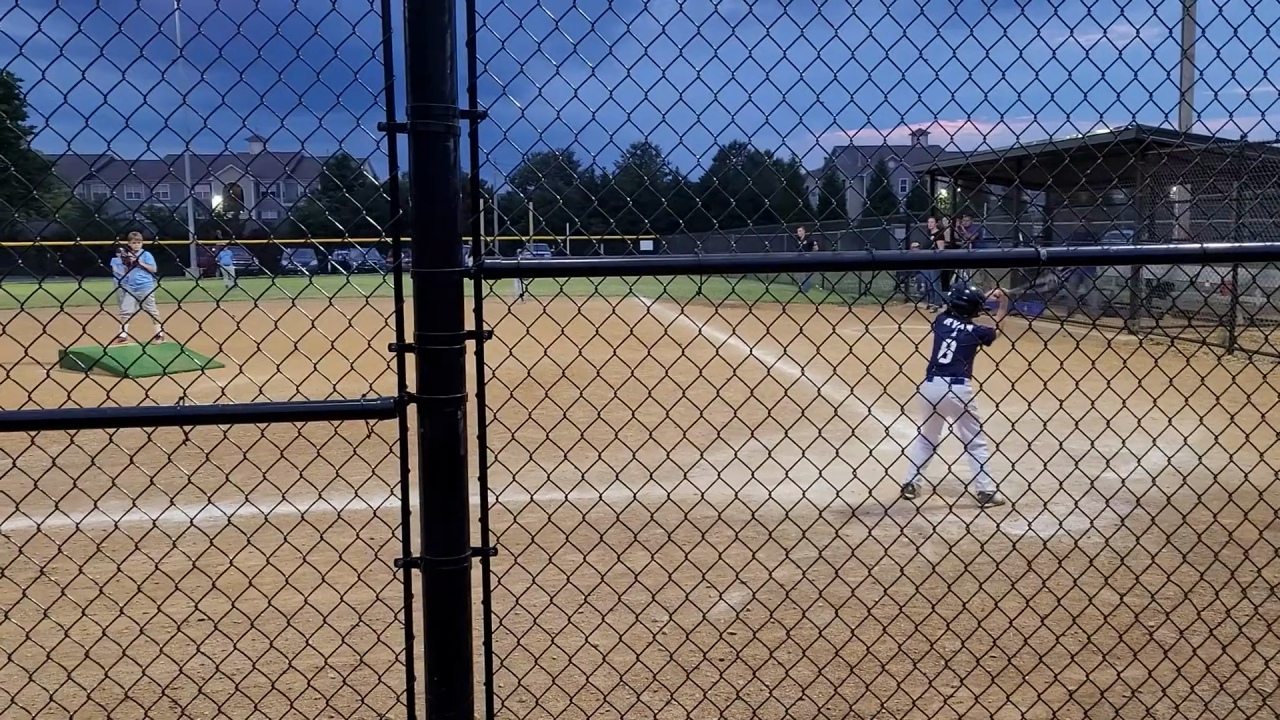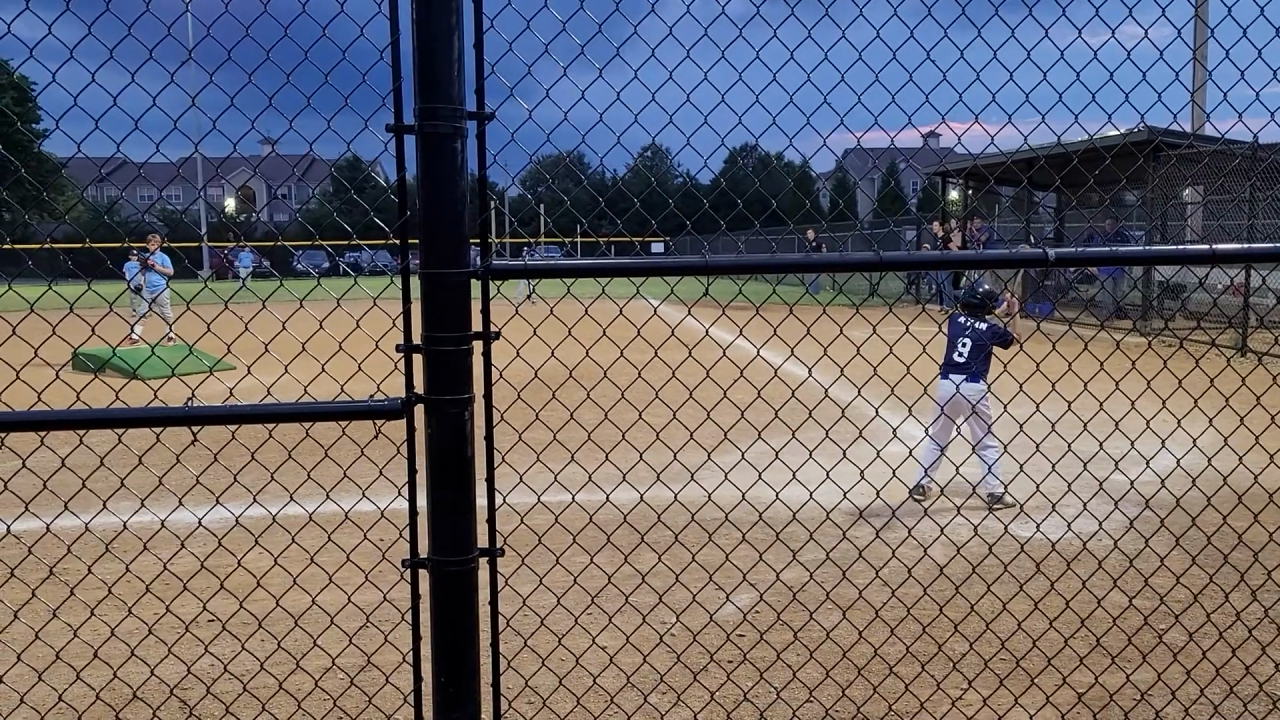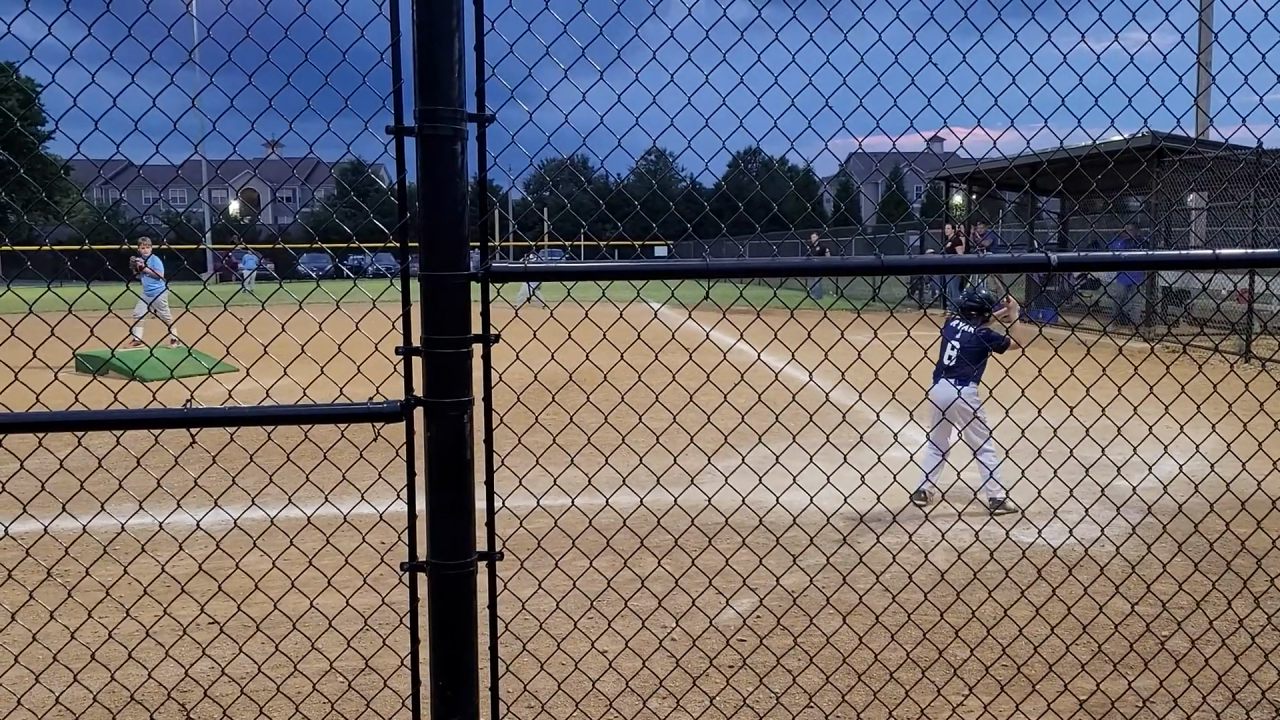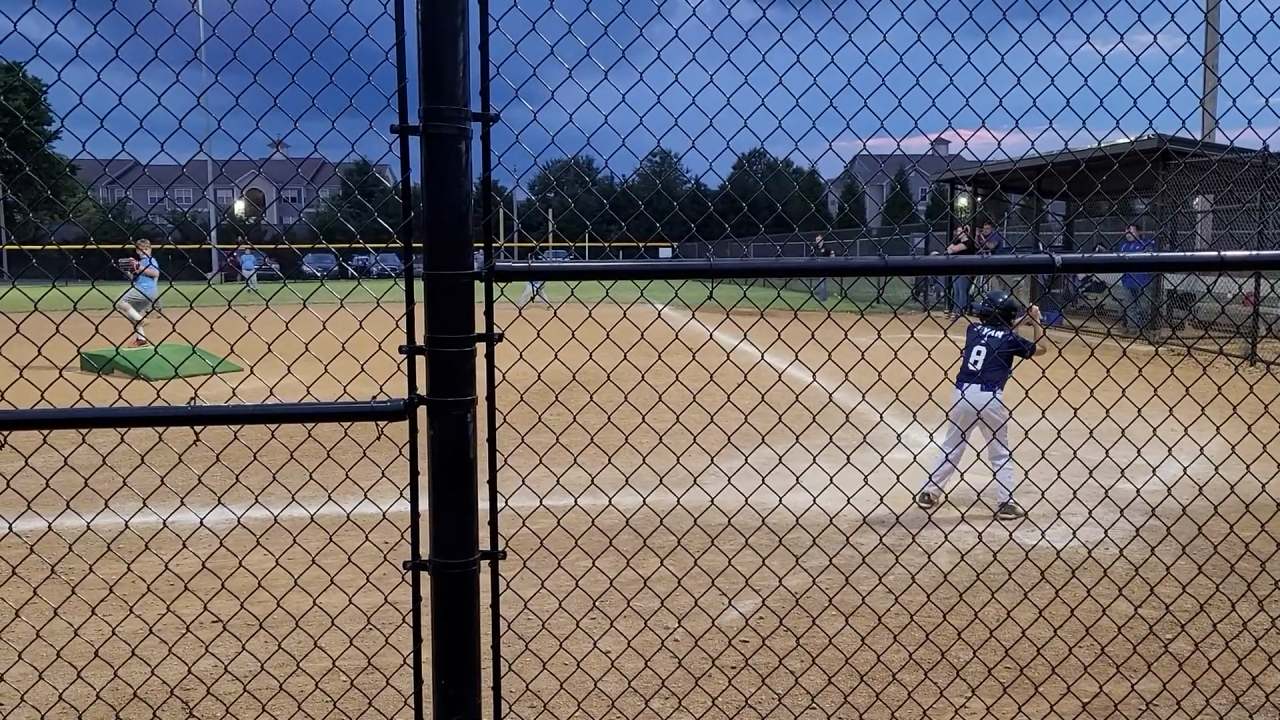
dt=1s
person 1, frame 1
left shoulder: (941, 320)
right shoulder: (975, 331)
left elbow: (957, 310)
right elbow: (996, 328)
left wrist: (987, 296)
right wrist: (1003, 302)
left hip: (931, 385)
right hip: (958, 388)
left knee: (926, 437)
right knee: (975, 441)
left ankle: (910, 484)
right ankle: (986, 491)
person 1, frame 2
left shoulder: (955, 319)
right shoulder: (991, 329)
right elbow: (1016, 338)
left wrist: (1003, 309)
right wrist: (1014, 311)
left hip: (947, 384)
right hip: (973, 387)
left knee: (936, 438)
right knee: (987, 443)
left ankle: (922, 485)
right ankle: (994, 493)
person 1, frame 3
left shoulder: (951, 323)
right shoulder: (983, 334)
right elbow: (1019, 342)
left wrist: (1003, 312)
right wrist: (1013, 314)
left hip: (939, 387)
right hip: (964, 391)
left knee: (937, 443)
right knee: (984, 446)
left ankle: (924, 491)
right ankle: (997, 498)
person 1, frame 4
left shoulder: (973, 329)
right shoulder: (1009, 339)
right elbow: (1041, 349)
left wrist: (1023, 320)
right wrist: (1035, 320)
left hip: (962, 393)
right hip: (988, 397)
left knee: (951, 447)
right knee: (1000, 453)
left ankle: (929, 493)
right ankle: (1007, 503)
